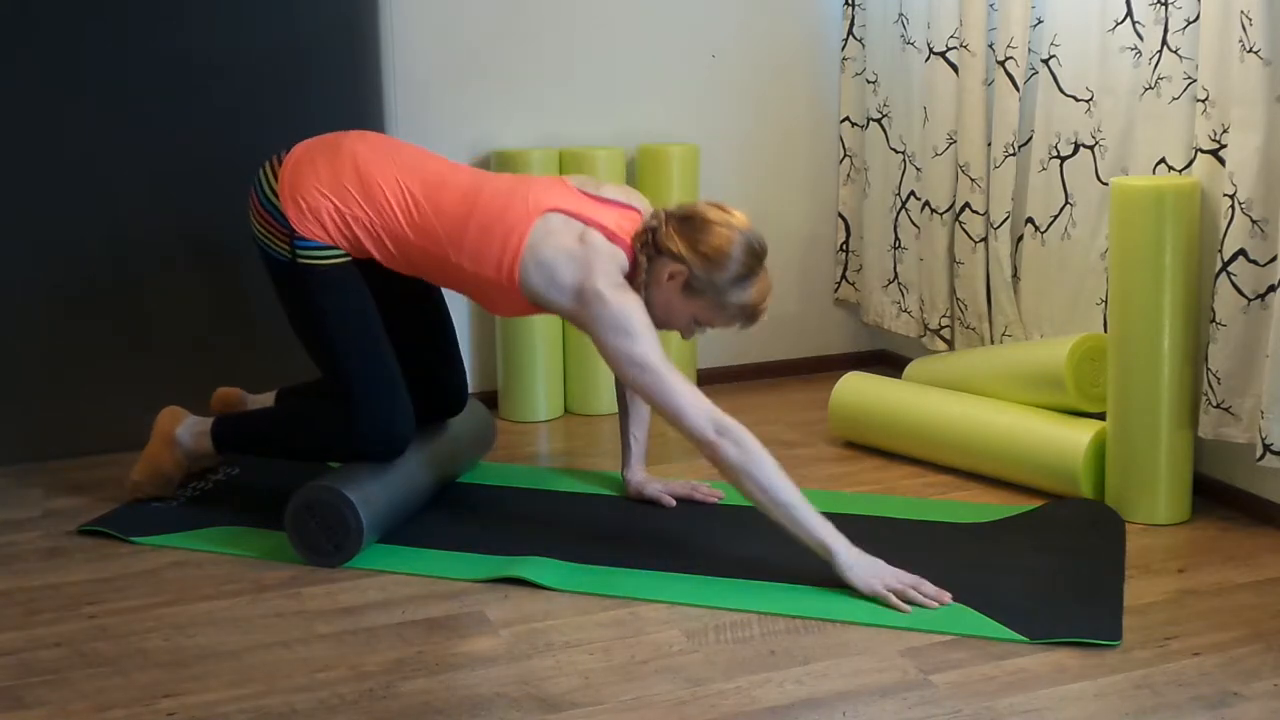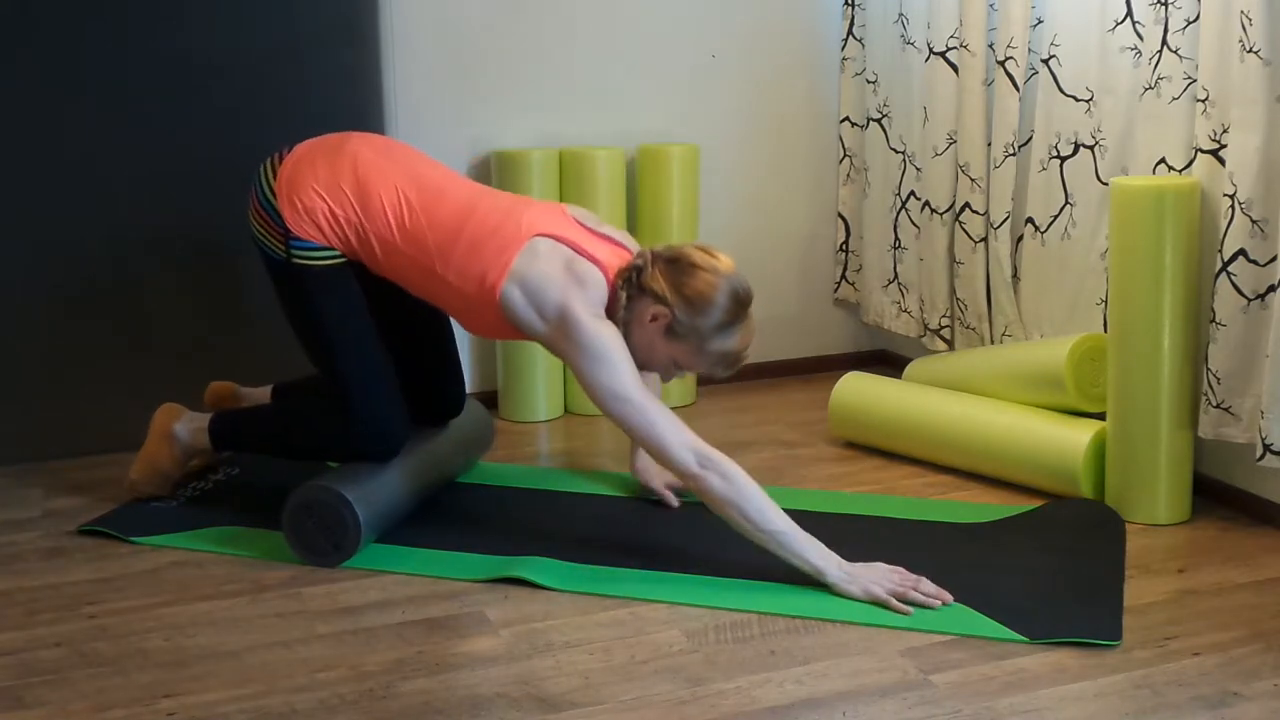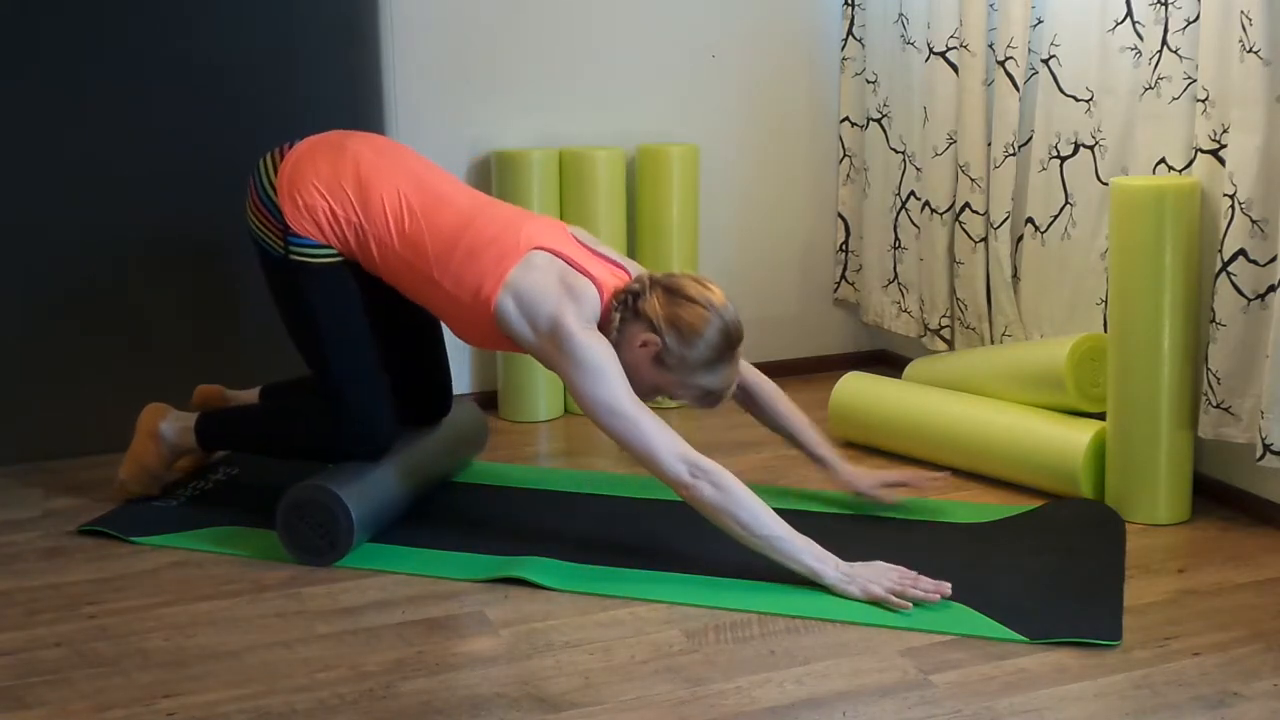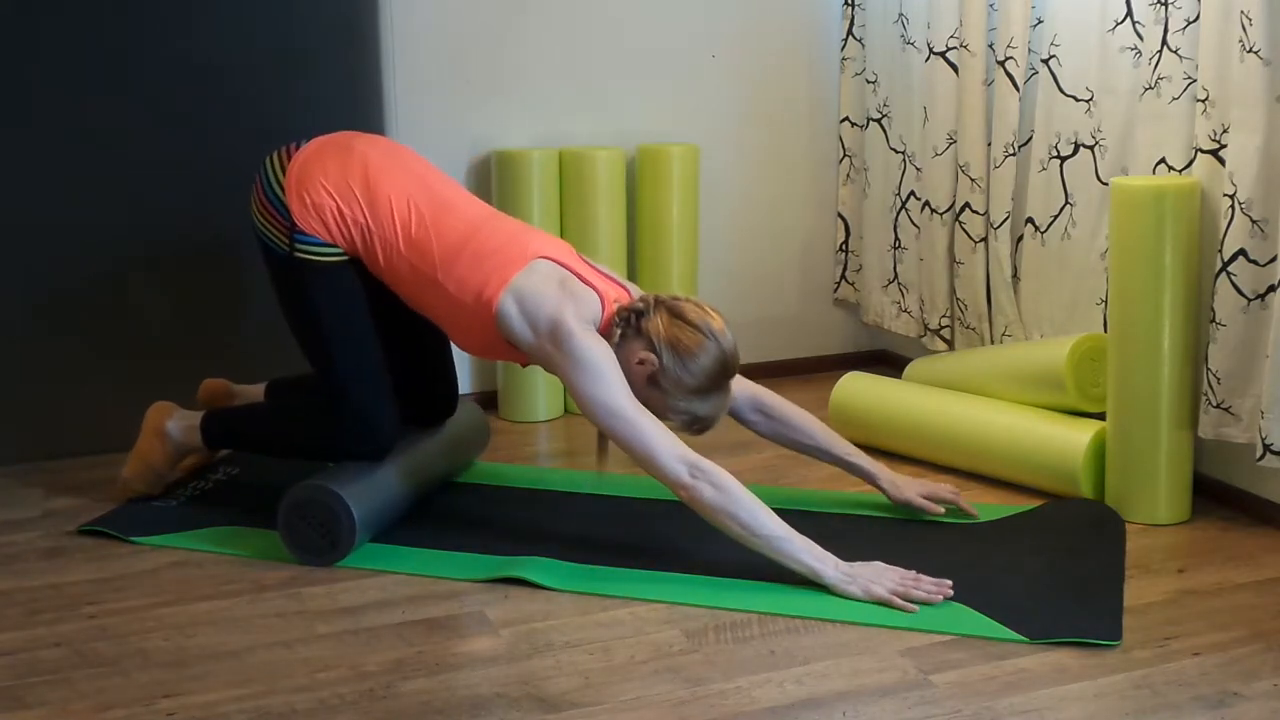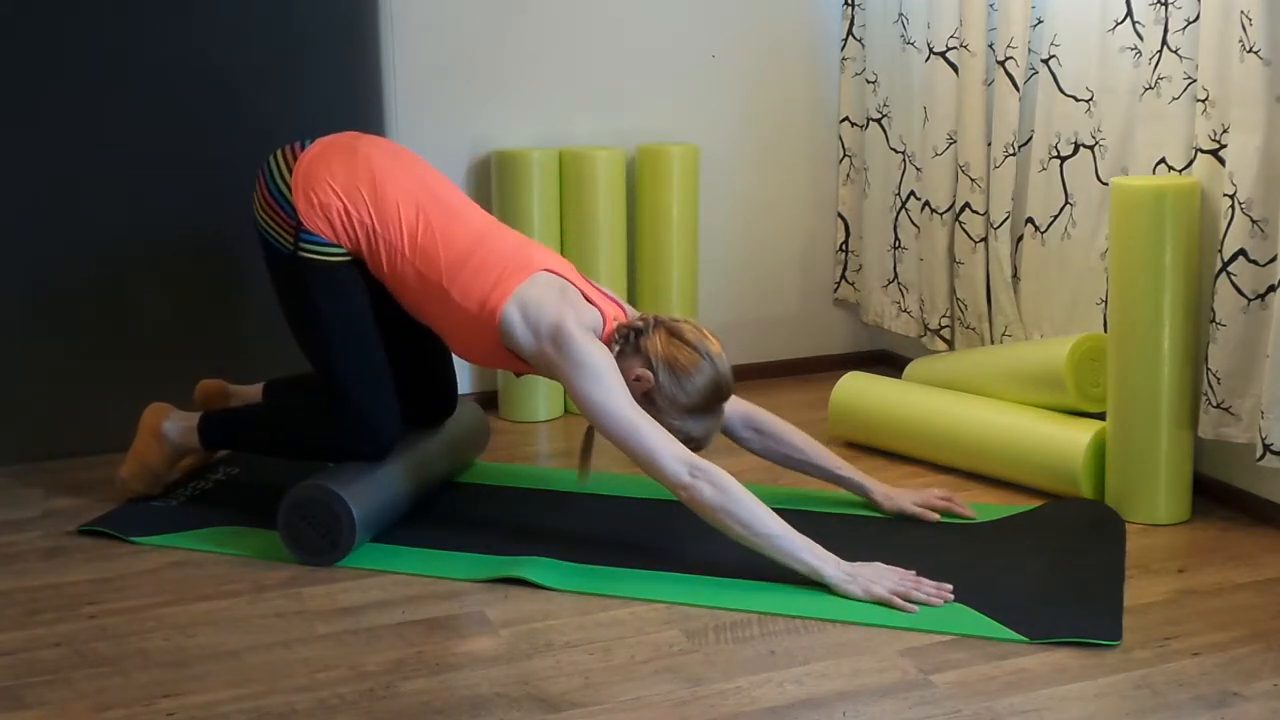
dt=0.3s
person 1, frame 1
left shoulder: (636, 216)
right shoulder: (600, 283)
left elbow: (634, 366)
right elbow: (716, 433)
left wrist: (635, 472)
right wrist: (846, 557)
left hip: (359, 176)
right hip: (306, 204)
left knee: (439, 403)
right knee: (382, 430)
left ankle: (253, 405)
right ankle: (195, 435)
person 1, frame 2
left shoulder: (630, 264)
right shoulder: (580, 314)
right elbow: (699, 464)
left wrist: (644, 462)
right wrist: (839, 571)
left hip: (361, 176)
right hip: (305, 204)
left knee: (435, 406)
right knee: (375, 430)
left ankle: (249, 400)
right ankle: (193, 430)
person 1, frame 3
left shoulder: (631, 290)
right shoulder: (571, 327)
left elbow: (736, 370)
right elbow: (690, 474)
left wrist: (837, 463)
right wrist: (837, 572)
left hip: (358, 175)
right hip: (303, 200)
left knee: (421, 406)
right knee: (360, 430)
left ankle: (236, 403)
right ankle: (183, 430)
person 1, frame 4
left shoulder: (627, 309)
right shoulder: (573, 331)
left elbow: (752, 399)
right elbow: (691, 477)
left wrist: (883, 475)
right wrist: (841, 574)
left hip: (361, 177)
right hip: (310, 200)
left knee: (425, 406)
right knee: (365, 431)
left ankle: (241, 399)
right ankle: (188, 428)
person 1, frame 5
left shoulder: (622, 330)
right shoulder: (574, 343)
left elbow: (744, 418)
right elbow: (693, 478)
left wrist: (875, 488)
right wrist: (839, 574)
left hip: (361, 179)
right hip: (310, 196)
left knee: (427, 407)
right knee: (368, 428)
left ankle: (240, 398)
right ankle: (186, 426)
